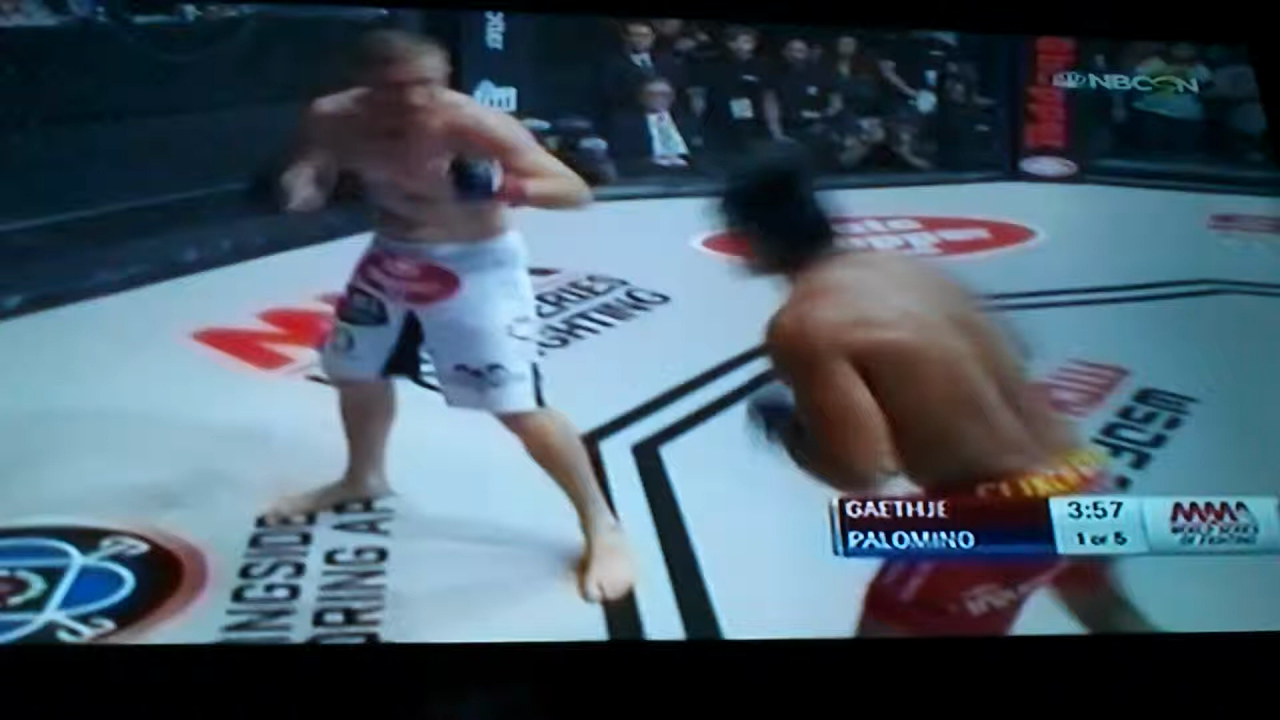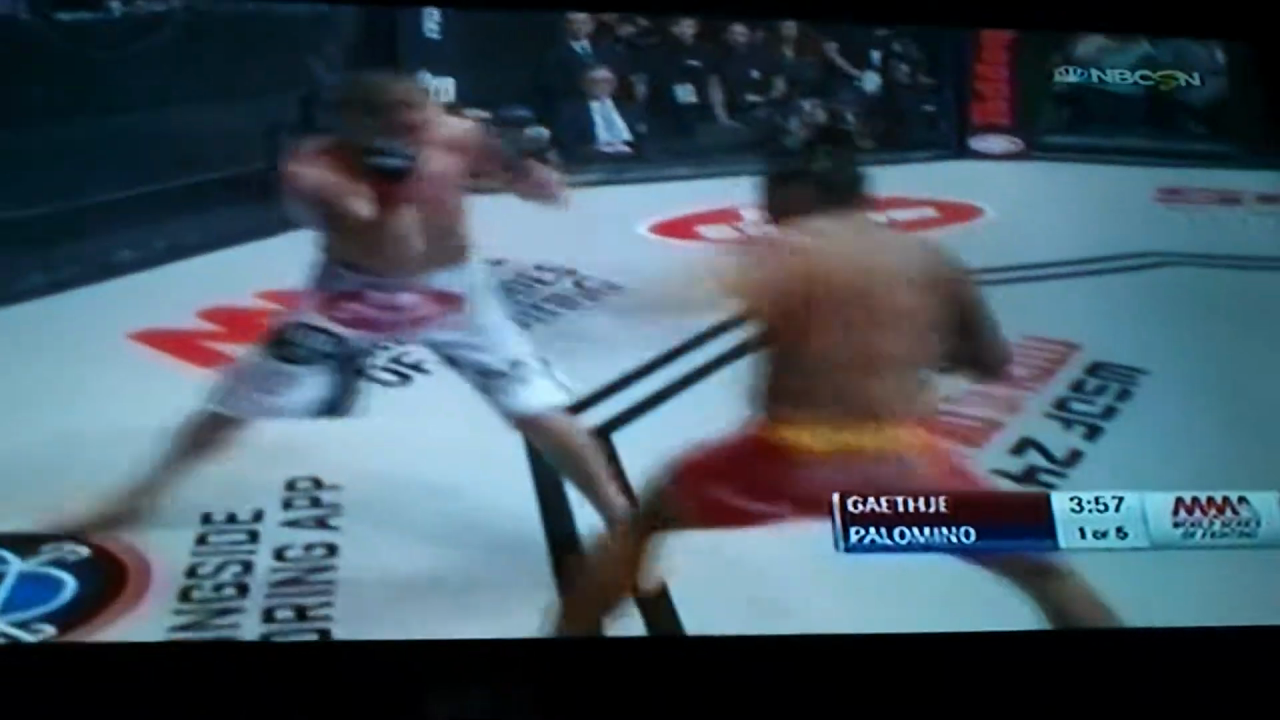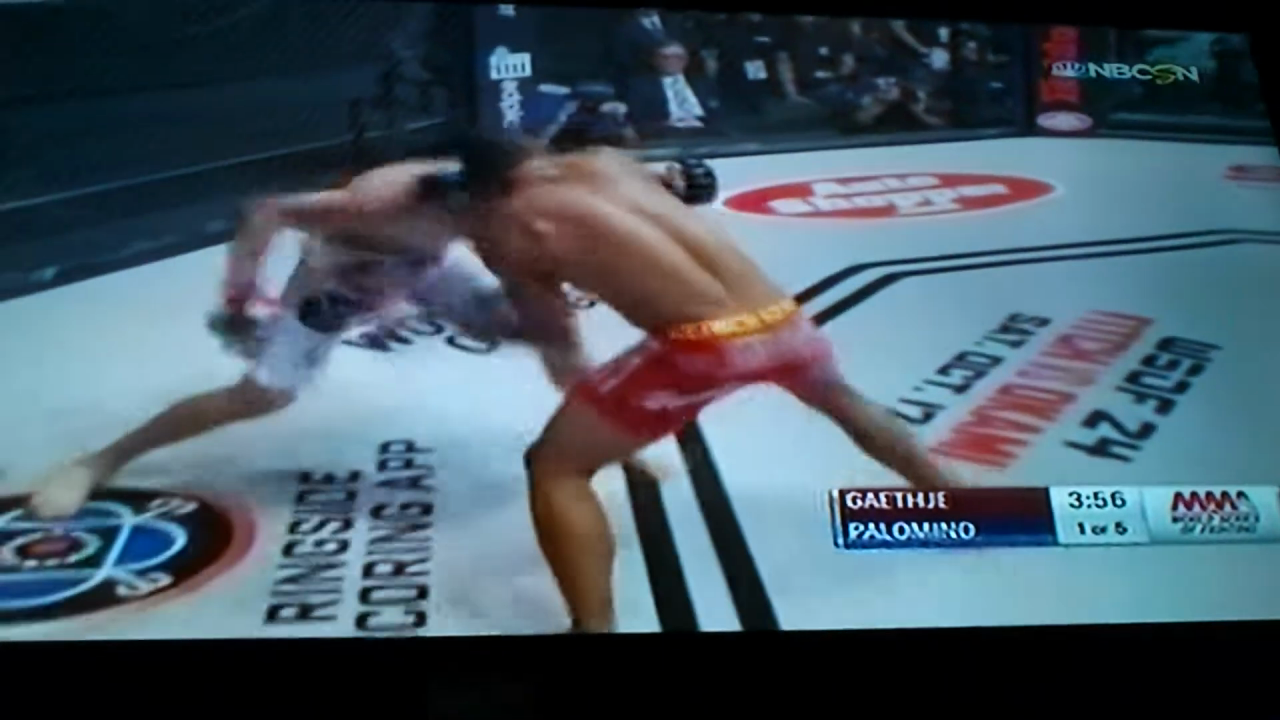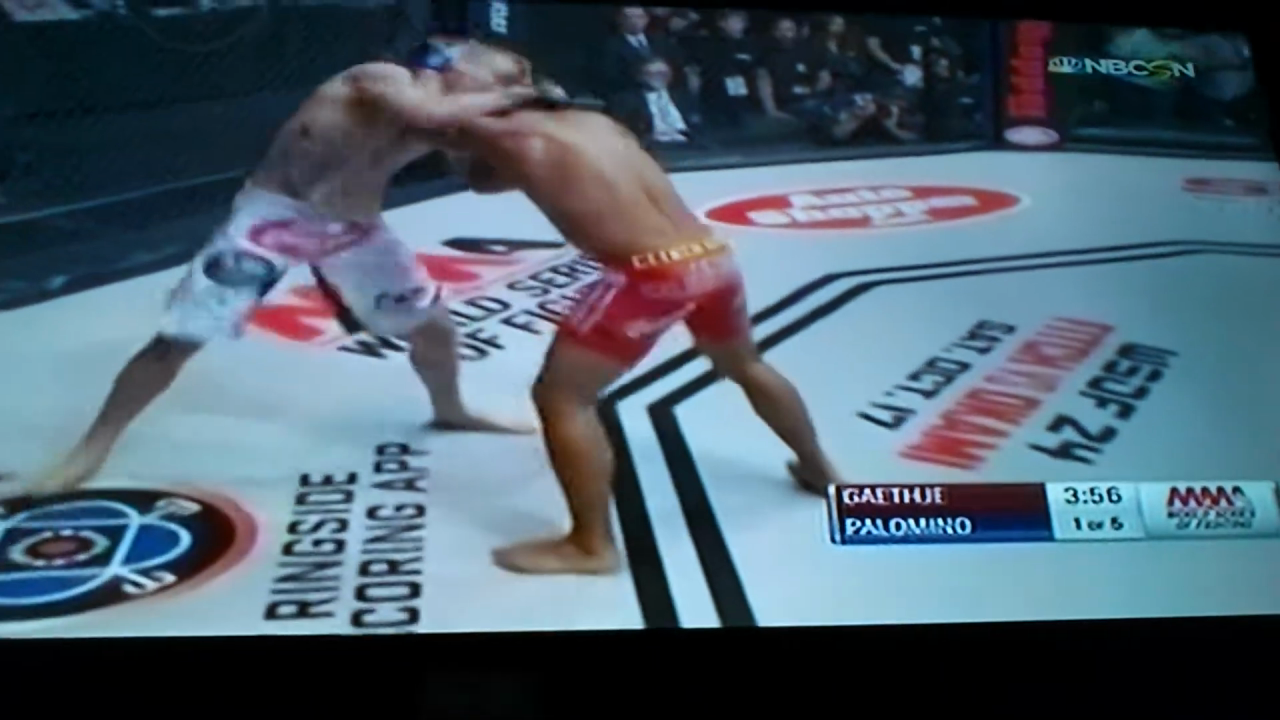
dt=0.5s
person 1, frame 1
left shoulder: (481, 128)
right shoulder: (334, 118)
left elbow: (579, 194)
right elbow: (308, 192)
left wrist: (510, 188)
right wrist: (295, 188)
left hip: (478, 265)
right hip: (391, 257)
left knee: (520, 410)
right knee: (356, 376)
left ankle: (602, 529)
right ankle: (363, 478)
person 1, frame 2
left shoulder: (457, 138)
right shoulder: (312, 173)
left elbow: (551, 195)
right elbow: (395, 248)
left wrist: (522, 160)
right wrist: (396, 190)
left hip: (451, 293)
right hip: (351, 294)
left knee: (541, 414)
right knee: (234, 406)
left ankle: (621, 522)
right ankle: (154, 487)
person 1, frame 3
right shoulder: (382, 202)
right elbow: (271, 209)
right wrist: (241, 294)
right hip: (346, 268)
right knee: (265, 394)
right ankle: (101, 464)
person 1, frame 4
left shoulder: (423, 121)
right shoulder: (376, 80)
right elbow: (434, 111)
right wrist: (512, 93)
left hip: (353, 228)
right hip: (269, 220)
left knee: (433, 326)
right knee: (175, 340)
left ankle: (450, 413)
right ankle: (95, 444)
person 2, frame 1
left shoulder: (803, 326)
right shoulder: (914, 270)
left elbow: (863, 471)
left wrist: (786, 427)
right hip: (1083, 486)
right knee: (1108, 614)
person 2, frame 2
left shoulder: (779, 253)
right shoulder: (933, 261)
right elbow: (994, 362)
left hip: (793, 463)
right hip: (906, 461)
left knee: (642, 519)
right knee: (1039, 570)
person 2, frame 3
left shoulder: (507, 224)
right shoulder: (608, 165)
left elbow: (550, 327)
left hip: (703, 350)
right hip: (785, 324)
left knee: (555, 467)
right knee: (838, 399)
left ankle: (595, 639)
right ankle: (941, 490)
person 2, frame 4
left shoulder: (513, 136)
right shoulder: (596, 122)
left hip: (650, 275)
right hip: (713, 259)
left knee: (560, 400)
right knee: (743, 364)
right ankle: (816, 466)
